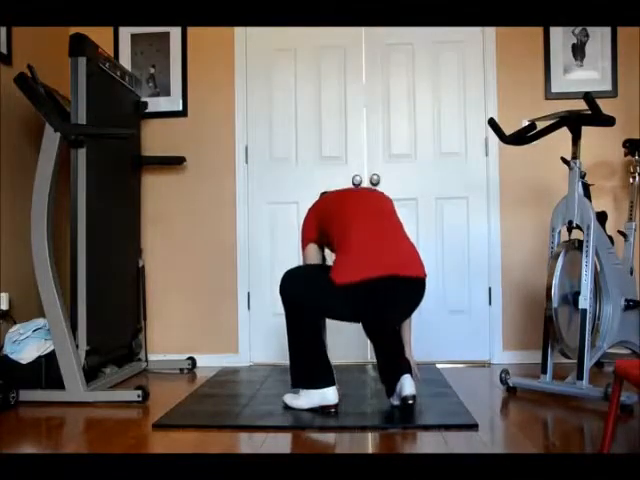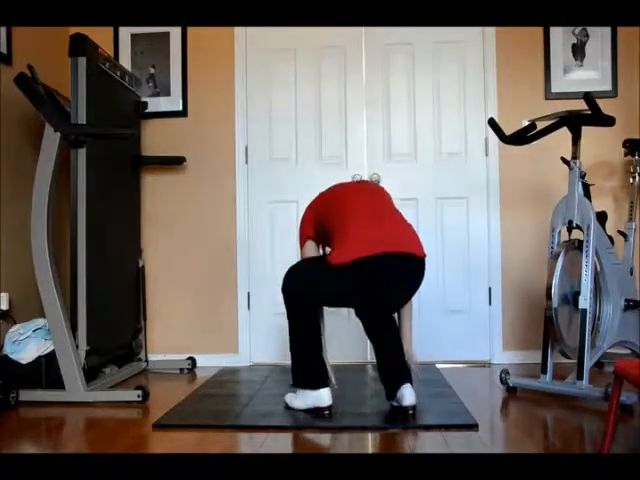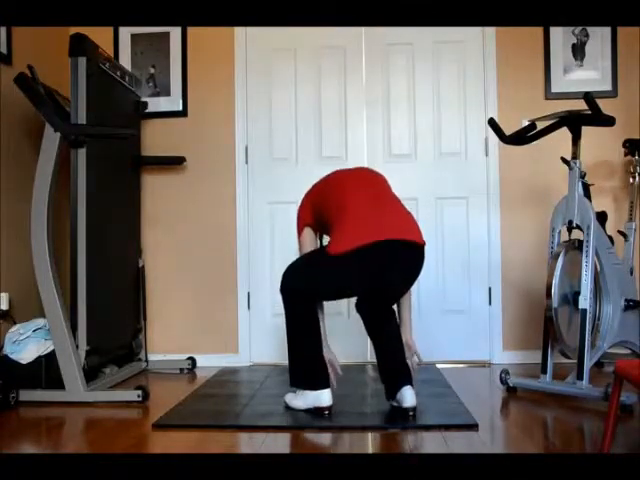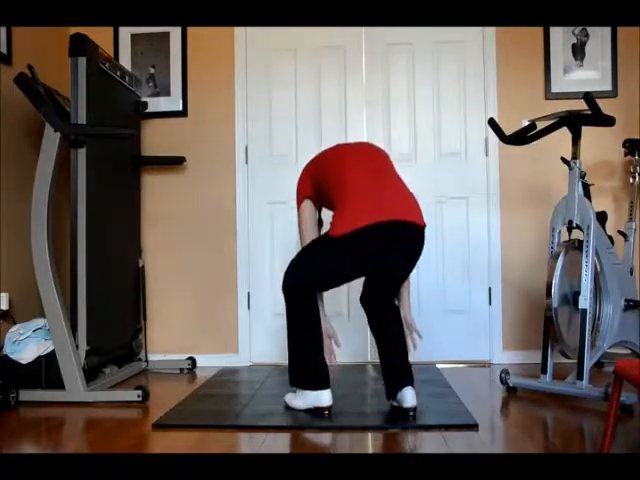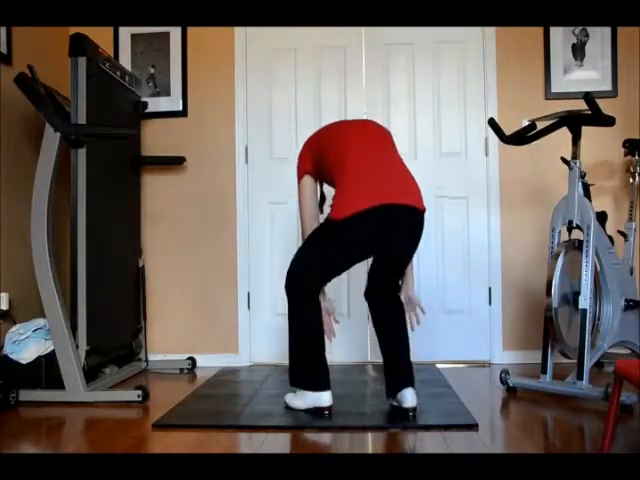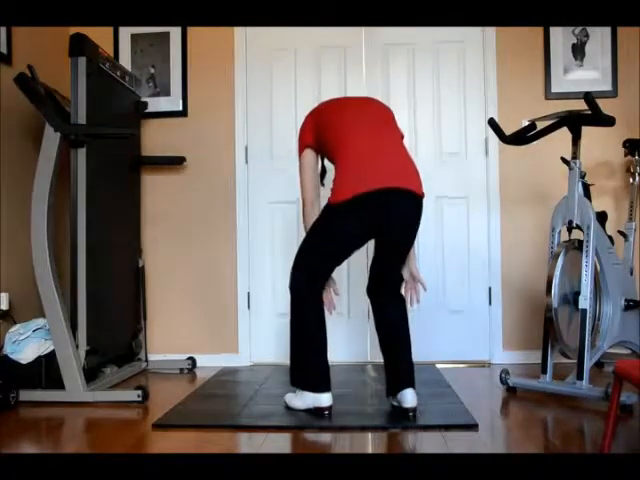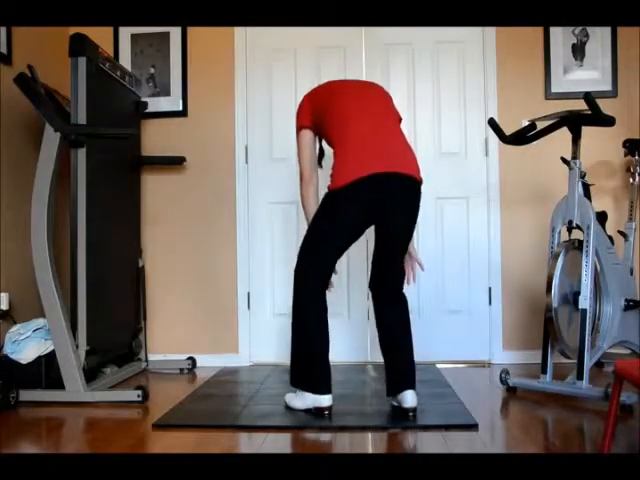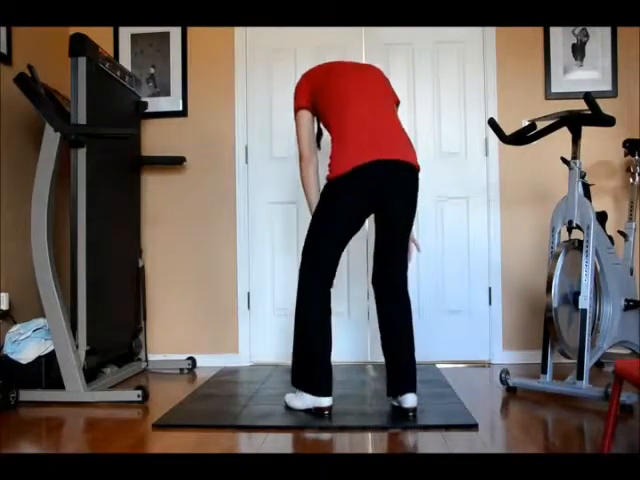
dt=0.4s
person 1, frame 1
left shoulder: (317, 210)
right shoulder: (380, 198)
left elbow: (314, 283)
left wrist: (321, 357)
right wrist: (406, 347)
left hip: (359, 285)
right hip: (413, 283)
left knee: (293, 285)
left ankle: (319, 388)
right ankle: (400, 379)
person 1, frame 2
left shoulder: (315, 210)
right shoulder: (377, 192)
left elbow: (313, 281)
left wrist: (319, 352)
right wrist: (405, 342)
left hip: (359, 263)
right hip: (412, 262)
left knee: (295, 285)
right knee: (376, 309)
left ankle: (315, 389)
right ankle: (401, 387)
person 1, frame 3
left shoulder: (313, 199)
right shoulder: (374, 179)
left elbow: (313, 276)
left wrist: (323, 346)
right wrist: (405, 331)
left hip: (359, 251)
right hip: (412, 250)
left knee: (294, 285)
right knee: (376, 305)
left ankle: (315, 390)
right ankle: (402, 388)
person 1, frame 4
left shoulder: (312, 172)
right shoulder: (375, 153)
left elbow: (312, 250)
left wrist: (322, 319)
right wrist: (404, 308)
left hip: (360, 230)
right hip: (412, 229)
left knee: (296, 284)
right knee: (379, 299)
left ankle: (315, 389)
right ankle: (403, 389)
person 1, frame 5
left shoulder: (313, 147)
right shoulder: (378, 131)
left elbow: (311, 227)
left wrist: (320, 294)
right wrist: (407, 285)
left hip: (359, 213)
right hip: (411, 211)
left knee: (300, 283)
right knee: (384, 292)
left ankle: (315, 390)
right ankle: (403, 389)
person 1, frame 6
left shoulder: (315, 120)
right shoulder: (380, 109)
left elbow: (311, 200)
left wrist: (322, 270)
right wrist: (408, 261)
left hip: (357, 196)
right hip: (409, 194)
left knee: (305, 281)
right knee: (386, 288)
left ankle: (315, 391)
right ankle: (404, 389)
person 1, frame 7
left shoulder: (312, 101)
right shoulder: (378, 92)
left elbow: (308, 176)
left wrist: (319, 238)
right wrist: (405, 240)
left hip: (356, 183)
right hip: (407, 179)
left knee: (310, 278)
right knee: (389, 285)
left ankle: (316, 391)
right ankle: (404, 389)
person 1, frame 8
left shoulder: (310, 81)
right shoulder: (375, 74)
left elbow: (308, 156)
left wrist: (319, 217)
right wrist: (400, 224)
left hip: (354, 171)
right hip: (404, 167)
left knee: (315, 277)
right knee: (392, 281)
left ankle: (316, 391)
right ankle: (405, 390)
